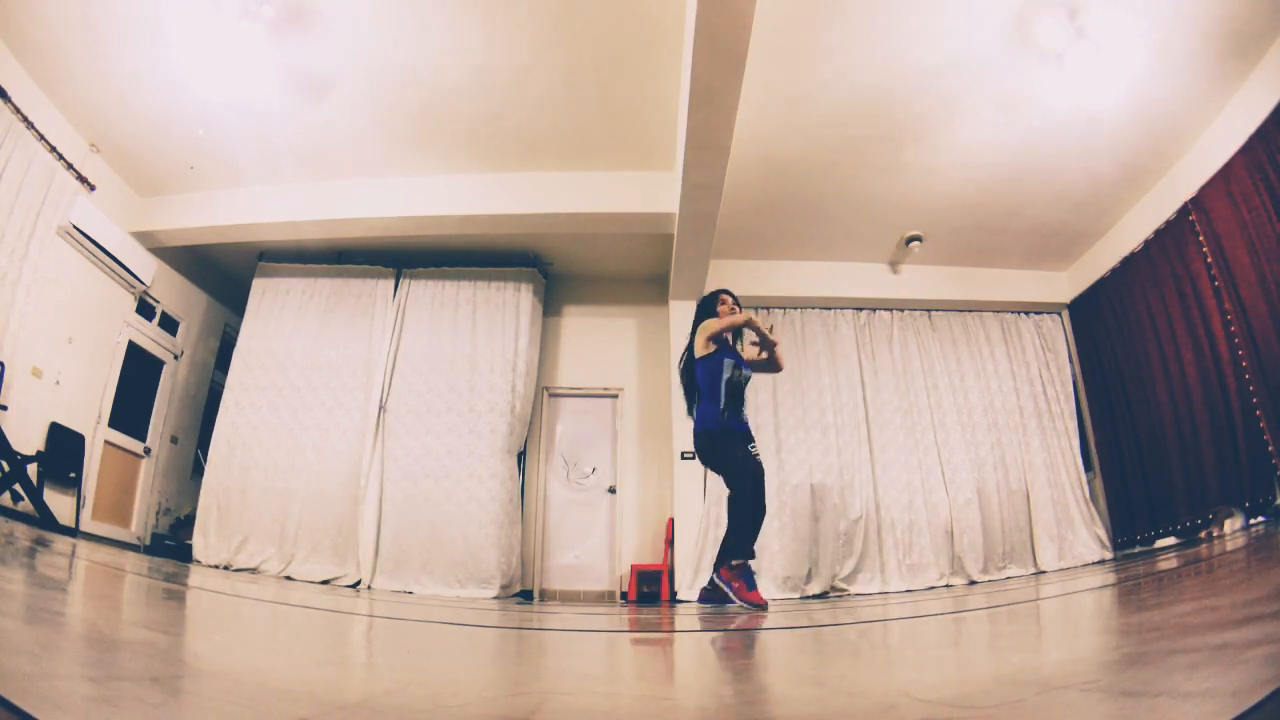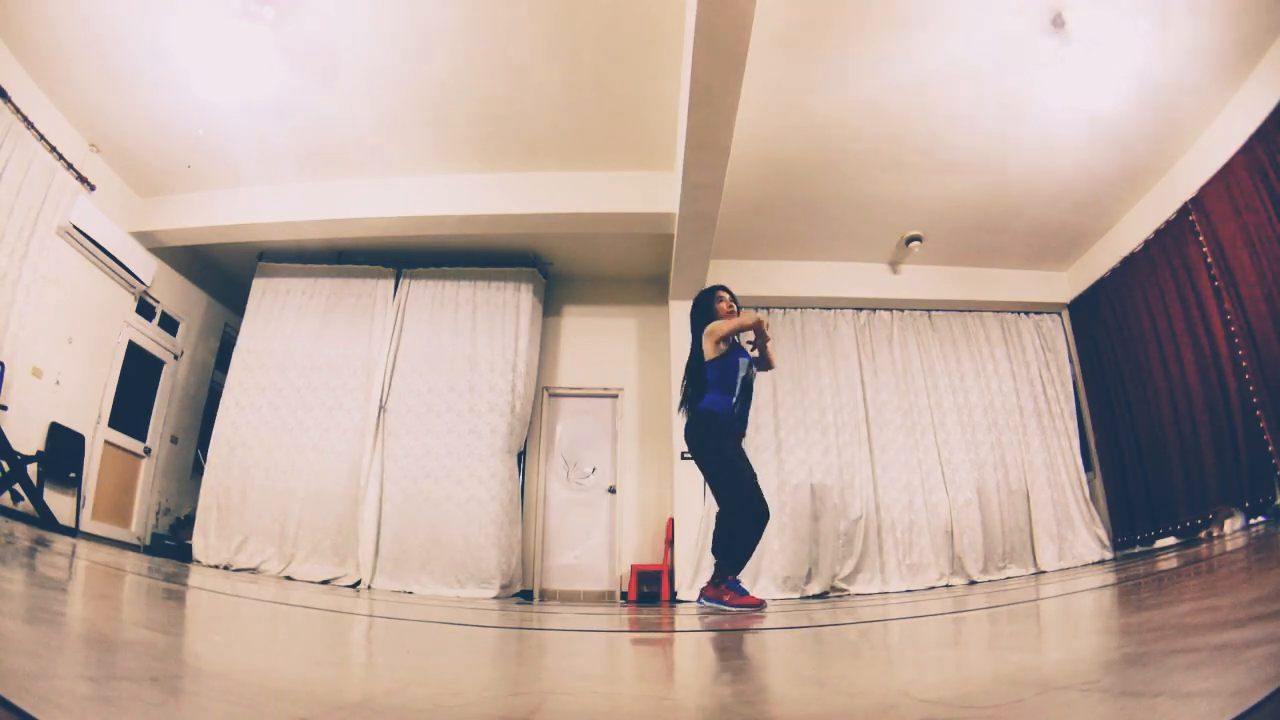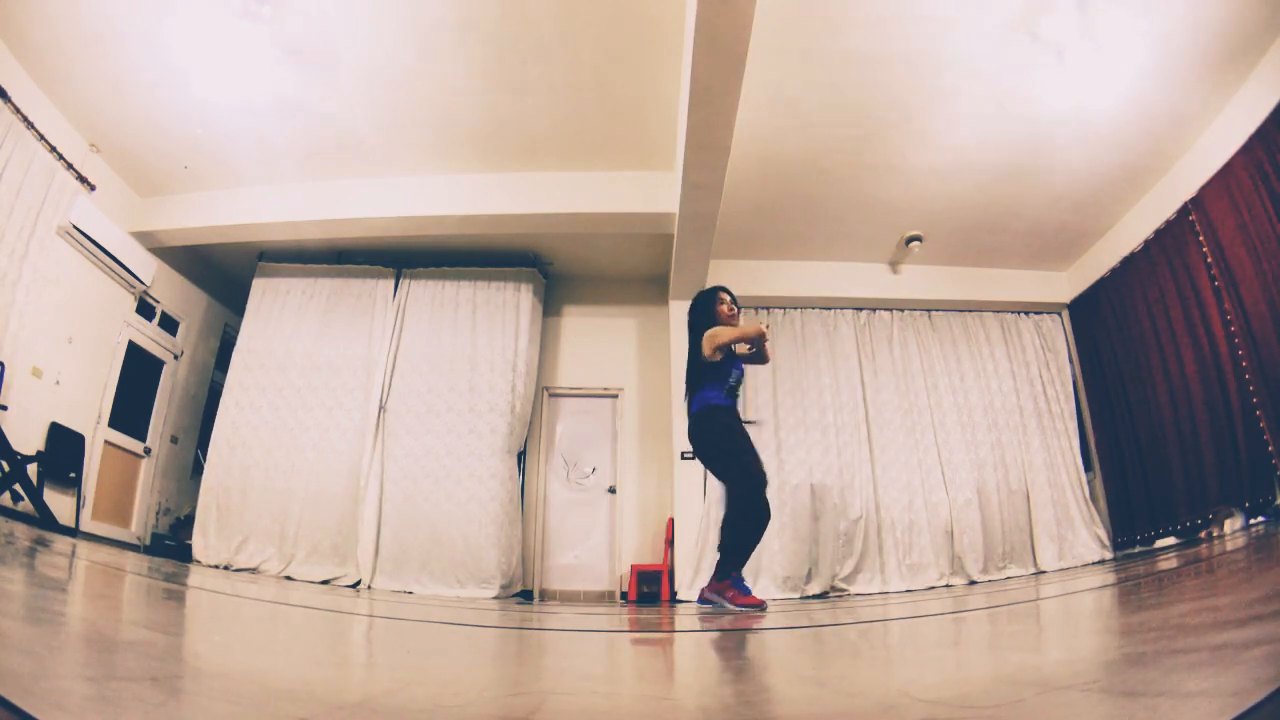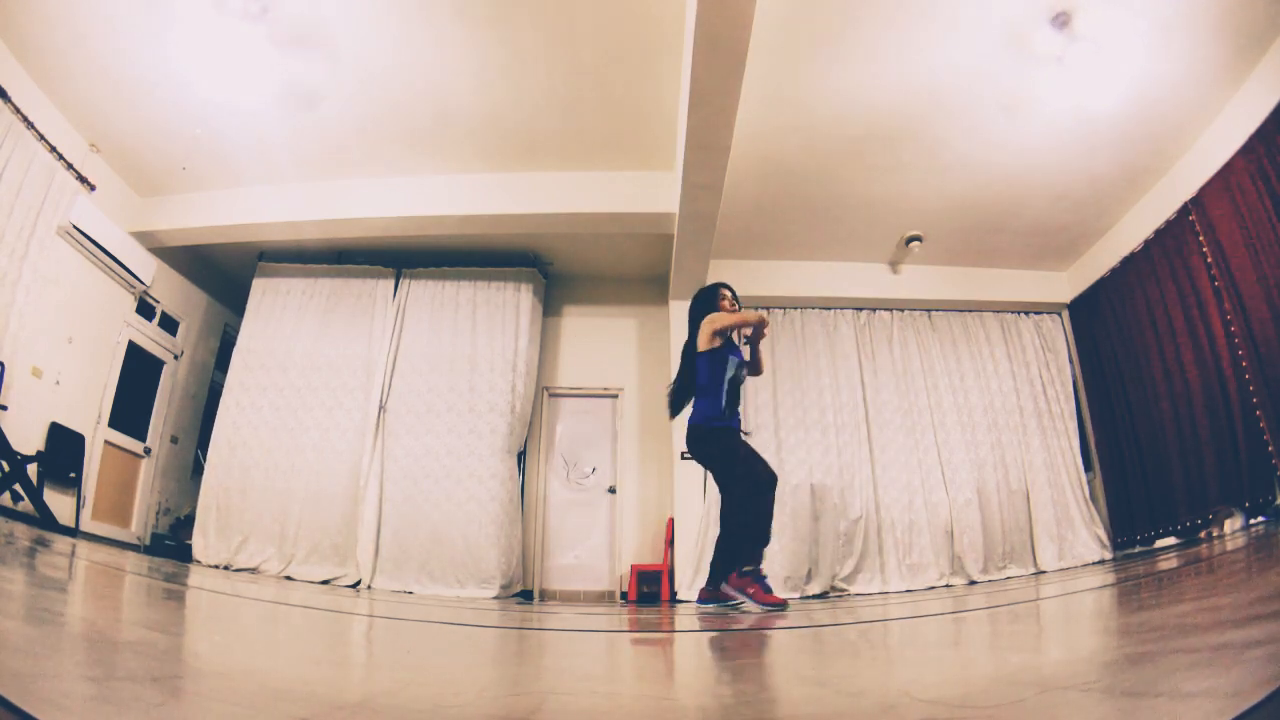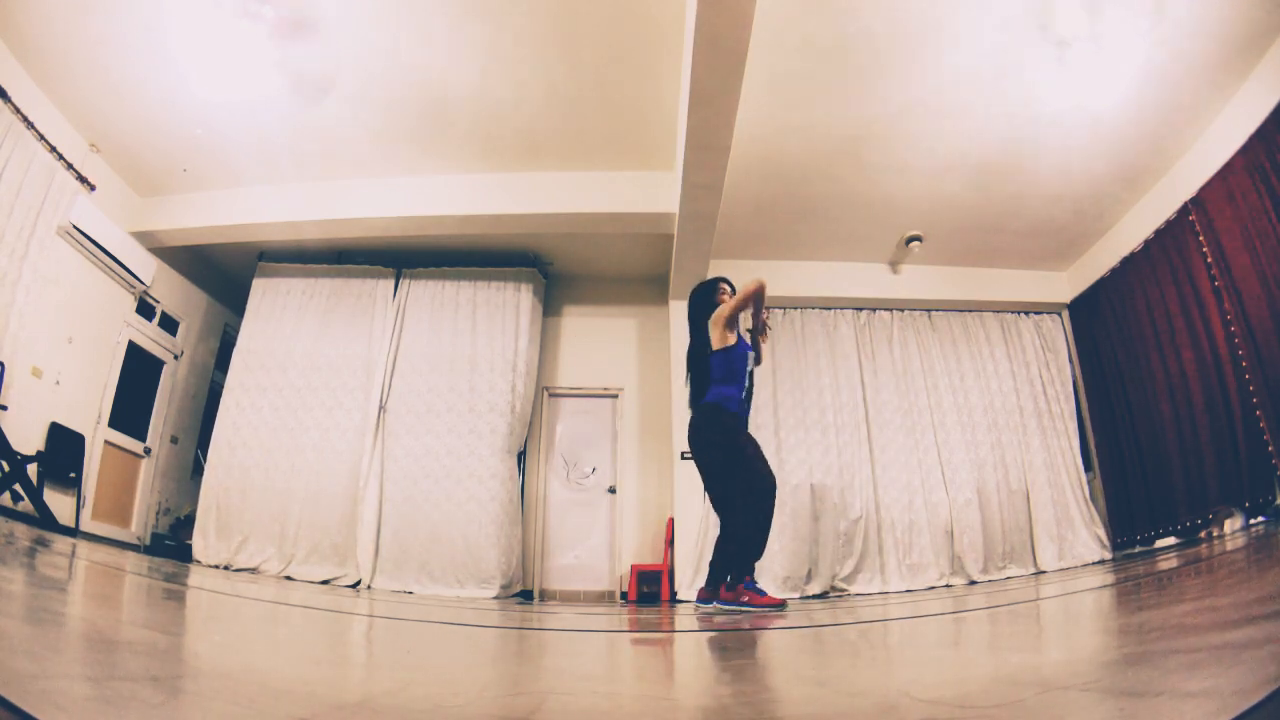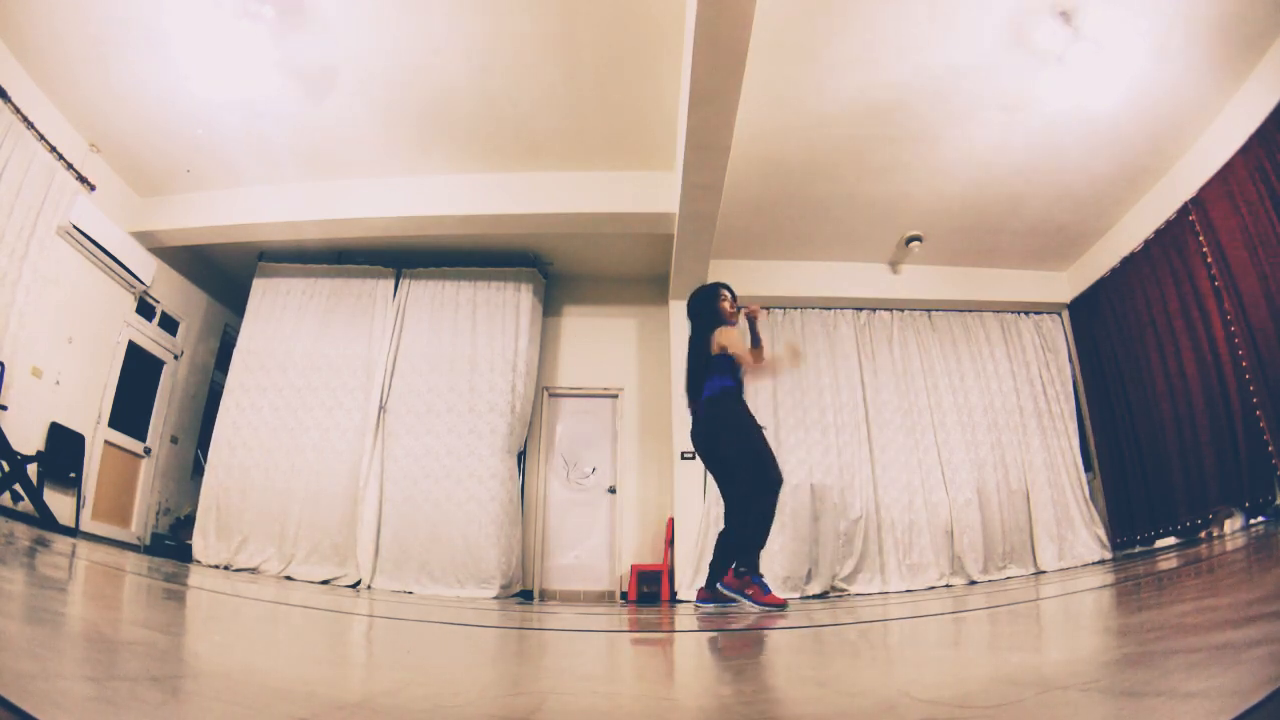
dt=0.2s
person 1, frame 1
left shoulder: (740, 350)
right shoulder: (706, 329)
left elbow: (776, 365)
right elbow: (748, 319)
left wrist: (768, 343)
right wrist: (765, 337)
left hip: (739, 434)
right hip: (713, 435)
left knee: (753, 505)
right knee: (750, 480)
left ankle: (718, 584)
right ankle: (735, 566)
person 1, frame 2
left shoulder: (734, 347)
right shoulder: (713, 331)
left elbow: (767, 363)
right elbow: (755, 319)
left wrist: (762, 342)
right wrist: (760, 331)
left hip: (727, 433)
right hip: (708, 428)
left knee: (755, 511)
right knee: (741, 498)
left ankle: (717, 585)
right ankle: (722, 582)
person 1, frame 3
left shoulder: (728, 348)
right shoulder: (713, 335)
left elbow: (763, 357)
right elbow: (758, 330)
left wrist: (759, 341)
right wrist: (757, 334)
left hip: (718, 426)
right hip: (715, 421)
left knee: (756, 509)
right knee: (751, 481)
left ankle: (718, 585)
right ankle: (725, 580)
person 1, frame 4
left shoulder: (726, 343)
right shoulder: (711, 324)
left elbow: (755, 370)
right elbow: (758, 318)
left wrist: (755, 341)
right wrist: (755, 325)
left hip: (721, 433)
right hip: (711, 432)
left knee: (741, 509)
right knee: (761, 481)
left ankle: (715, 586)
right ankle: (744, 572)
person 1, frame 5
left shoulder: (728, 336)
right shoulder: (719, 319)
left elbow: (755, 359)
right elbow: (757, 286)
left wrist: (756, 330)
right wrist: (758, 315)
left hip: (714, 426)
right hip: (719, 423)
left knee: (736, 509)
right knee: (760, 488)
left ankle: (713, 588)
right ankle: (737, 583)
person 1, frame 6
left shoulder: (710, 342)
right shoulder: (724, 332)
left elbow: (756, 356)
right elbow: (752, 365)
left wrist: (754, 326)
left hip: (704, 424)
right hip: (725, 412)
left knee: (740, 503)
right knee: (765, 479)
left ankle: (713, 586)
right ankle: (744, 572)
